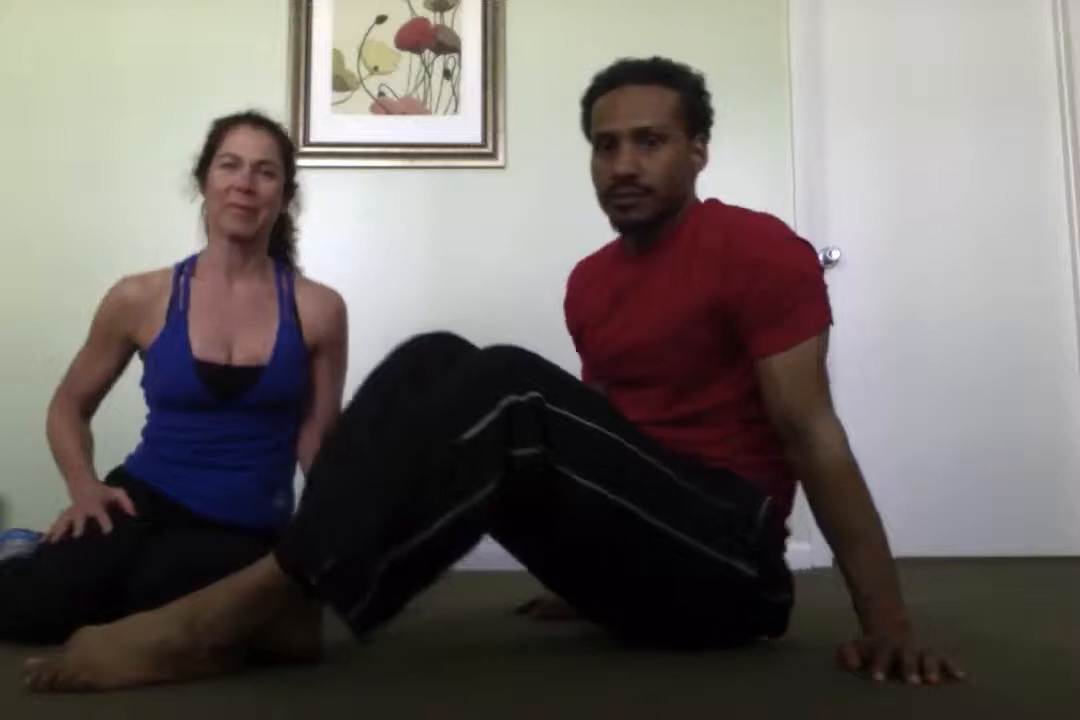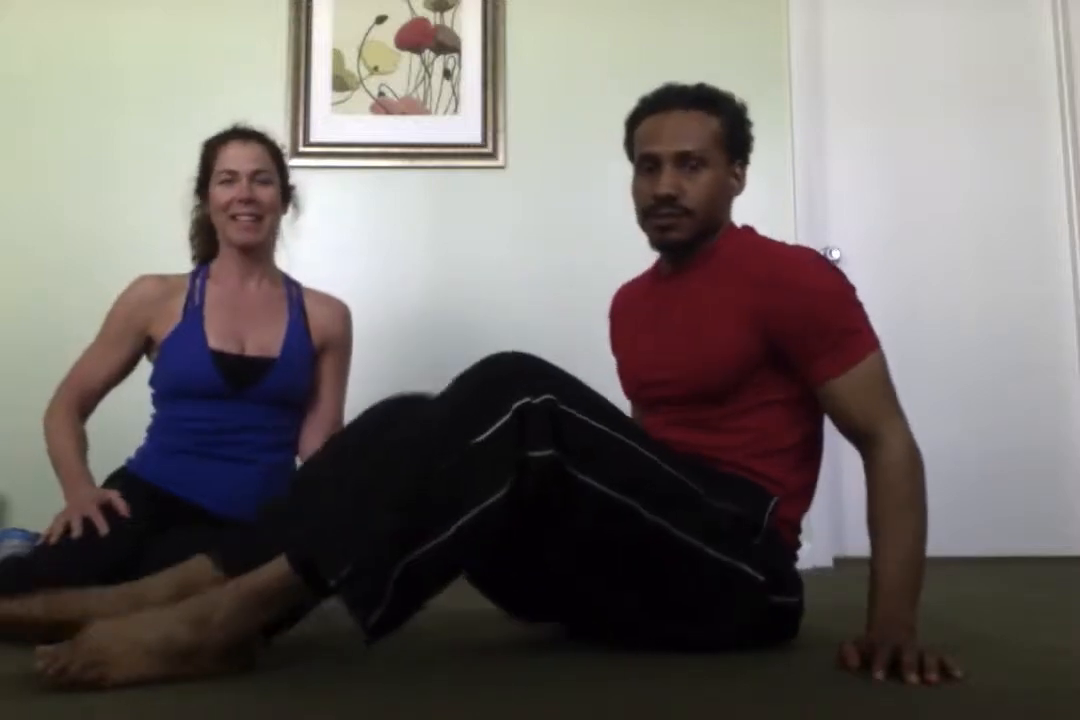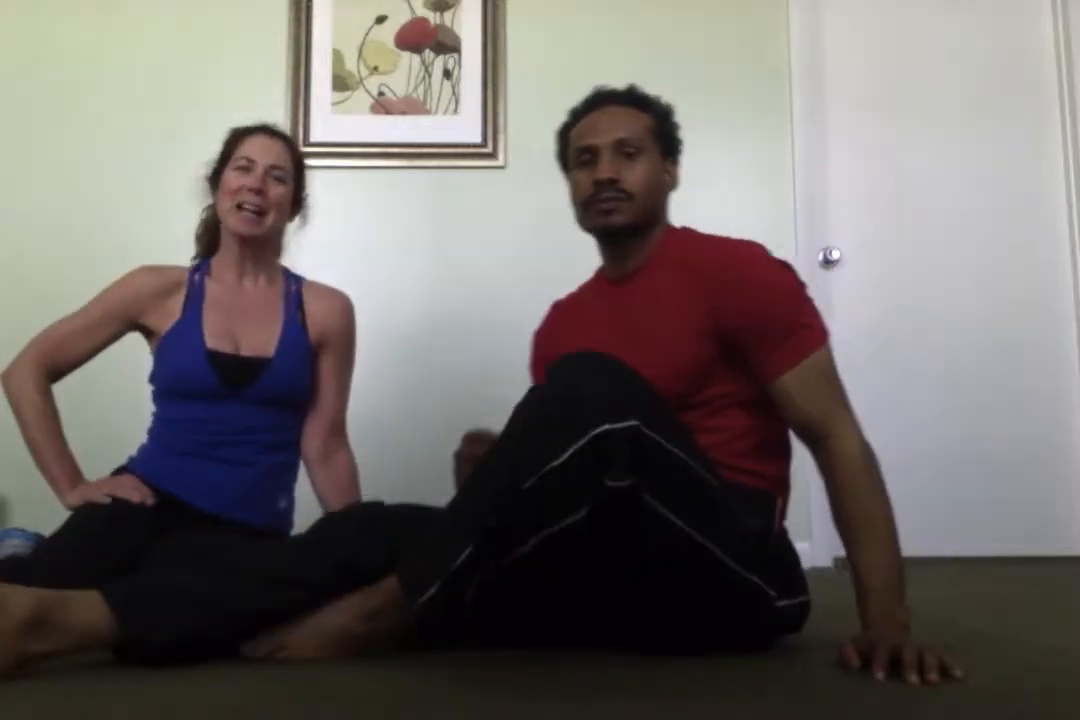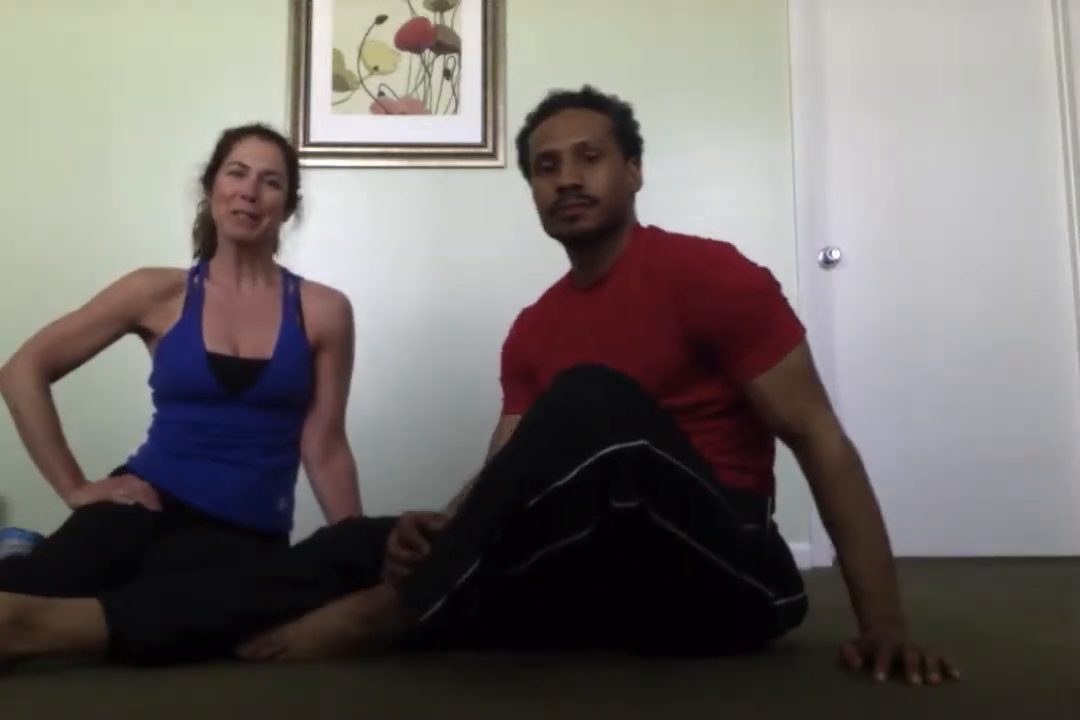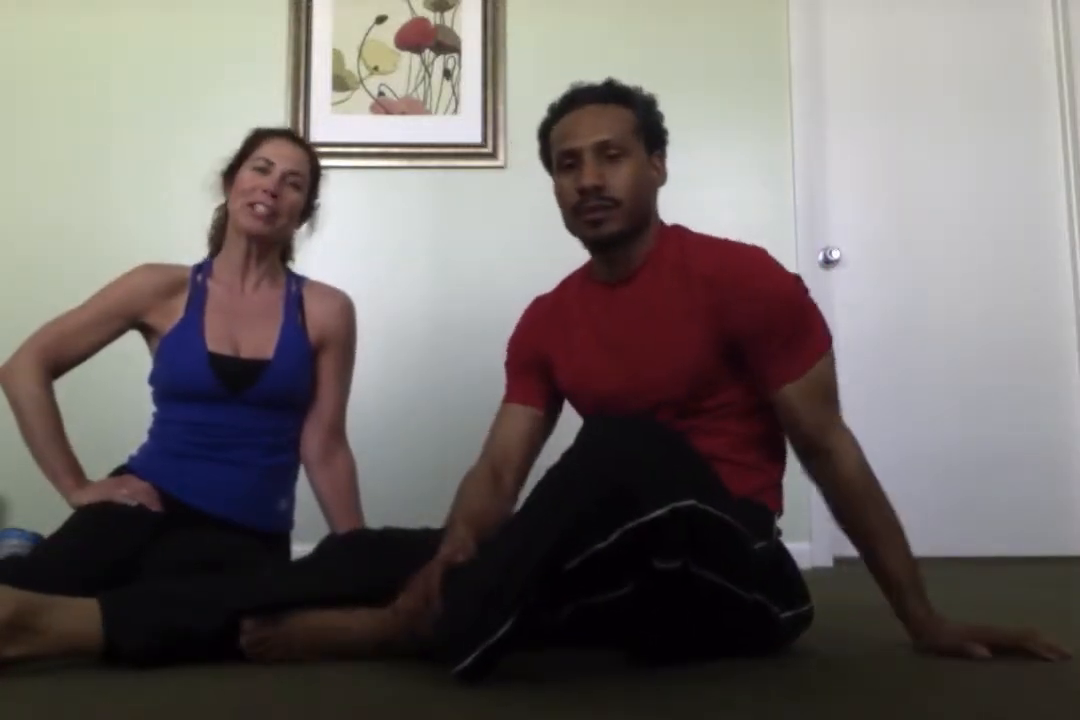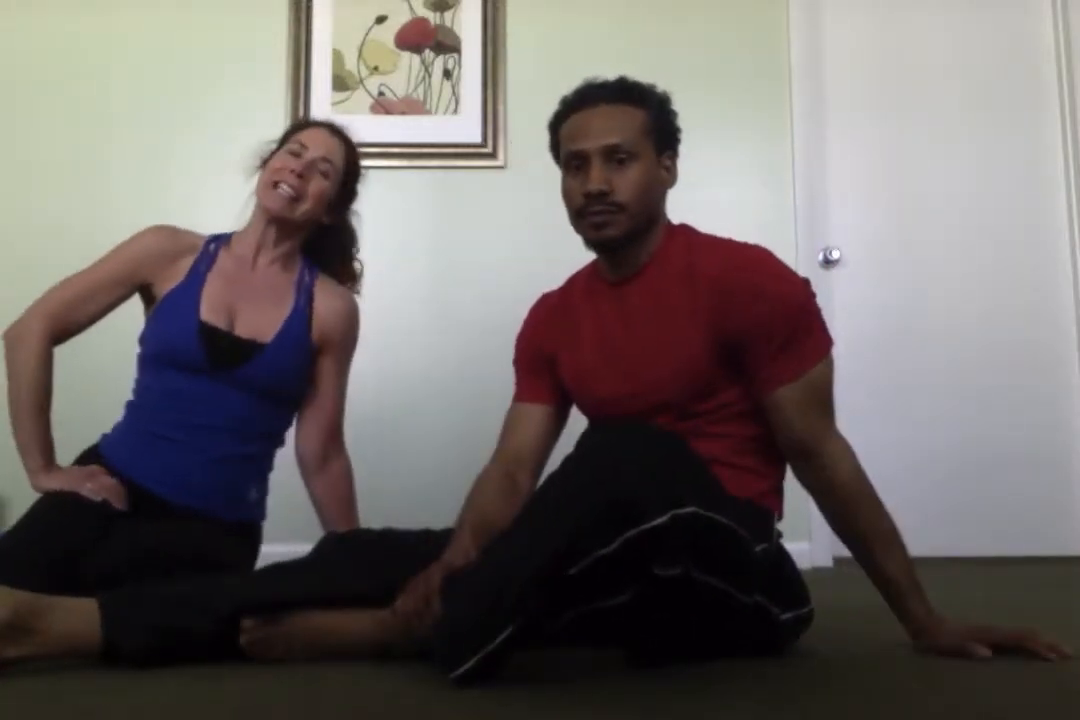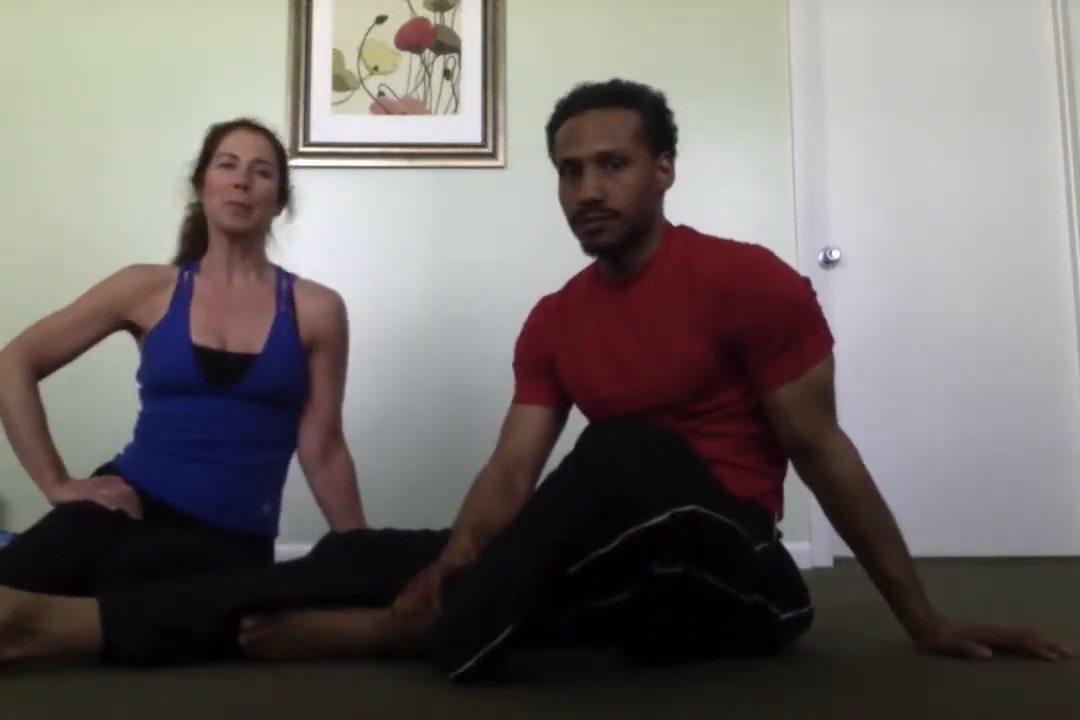
dt=0.7s
person 1, frame 1
left shoulder: (756, 250)
right shoulder: (588, 280)
left elbow: (810, 434)
left wrist: (887, 624)
right wrist: (578, 573)
left hip: (723, 563)
right hip: (628, 562)
left knee: (508, 386)
right knee: (435, 362)
left ankle: (232, 612)
right ankle: (294, 599)
person 1, frame 2
left shoulder: (789, 279)
right shoulder: (631, 303)
left elbow: (887, 442)
left wrist: (890, 622)
left hip: (730, 568)
right hip: (632, 572)
left knee: (512, 389)
right knee: (408, 425)
left ankle: (231, 614)
right ankle: (189, 589)
person 1, frame 3
left shoulder: (737, 274)
right shoulder: (562, 322)
left elbow: (839, 441)
right elbow: (578, 480)
left wrist: (886, 620)
right wrist: (501, 478)
left hip: (732, 572)
right hip: (614, 570)
left knee: (592, 390)
right knee: (374, 529)
left ankle: (386, 611)
person 1, frame 4
left shoulder: (708, 274)
right shoulder: (535, 330)
left elbow: (821, 440)
right elbow: (505, 479)
left wrist: (883, 623)
right wrist: (437, 534)
left hip: (725, 570)
right hip: (609, 571)
left knee: (595, 400)
right knee: (370, 543)
left ankle: (390, 616)
person 1, frame 5
left shoulder: (739, 279)
right shoulder: (545, 323)
left elbow: (829, 450)
right elbow: (497, 477)
left wrist: (923, 621)
right wrist: (449, 559)
left hip: (735, 570)
right hip: (617, 572)
left knee: (630, 443)
right knee: (372, 556)
left ankle: (411, 634)
person 1, frame 6
left shoulder: (747, 281)
right shoulder: (553, 320)
left elbow: (819, 454)
right elbow: (511, 474)
left wrist: (924, 622)
right wrist: (450, 566)
left hip: (734, 573)
right hip: (620, 573)
left knee: (630, 451)
right knee: (376, 553)
left ankle: (410, 636)
person 1, frame 7
left shoulder: (748, 281)
right shoulder: (554, 322)
left elbow: (821, 452)
right elbow: (510, 476)
left wrist: (923, 621)
right wrist: (449, 567)
left hip: (735, 572)
right hip: (618, 573)
left knee: (629, 445)
right knee: (374, 552)
left ankle: (414, 636)
person 2, frame 1
left shoulder: (317, 309)
right shoulder: (139, 299)
left elbow: (318, 441)
right elbow: (70, 408)
right wrist: (85, 488)
left hip: (248, 530)
right hip: (146, 502)
person 2, frame 2
left shoulder: (323, 316)
right shoulder: (156, 297)
left elbow: (320, 443)
right elbow: (65, 408)
right wrist: (81, 491)
left hip: (245, 527)
right hip: (148, 501)
person 2, frame 3
left shoulder: (325, 310)
right shoulder: (159, 291)
left elbow: (325, 447)
right wrist: (72, 486)
left hip: (249, 530)
right hip: (150, 499)
person 2, frame 4
left shoulder: (323, 310)
right shoulder: (158, 293)
left elbow: (324, 448)
right wrist: (75, 487)
left hip: (248, 532)
right hip: (150, 503)
person 2, frame 5
left shoulder: (326, 311)
right shoulder: (161, 289)
left elbow: (324, 449)
right wrist: (76, 487)
left hip: (250, 533)
right hip: (152, 503)
person 2, frame 6
left shoulder: (330, 308)
right shoulder: (168, 252)
left elbow: (321, 452)
right wrist: (43, 471)
left hip: (218, 527)
right hip: (116, 490)
person 2, frame 7
left shoulder: (316, 309)
right shoulder: (147, 288)
left elbow: (323, 450)
right wrist: (58, 484)
left hip: (231, 536)
right hip: (132, 502)
left knee: (119, 573)
